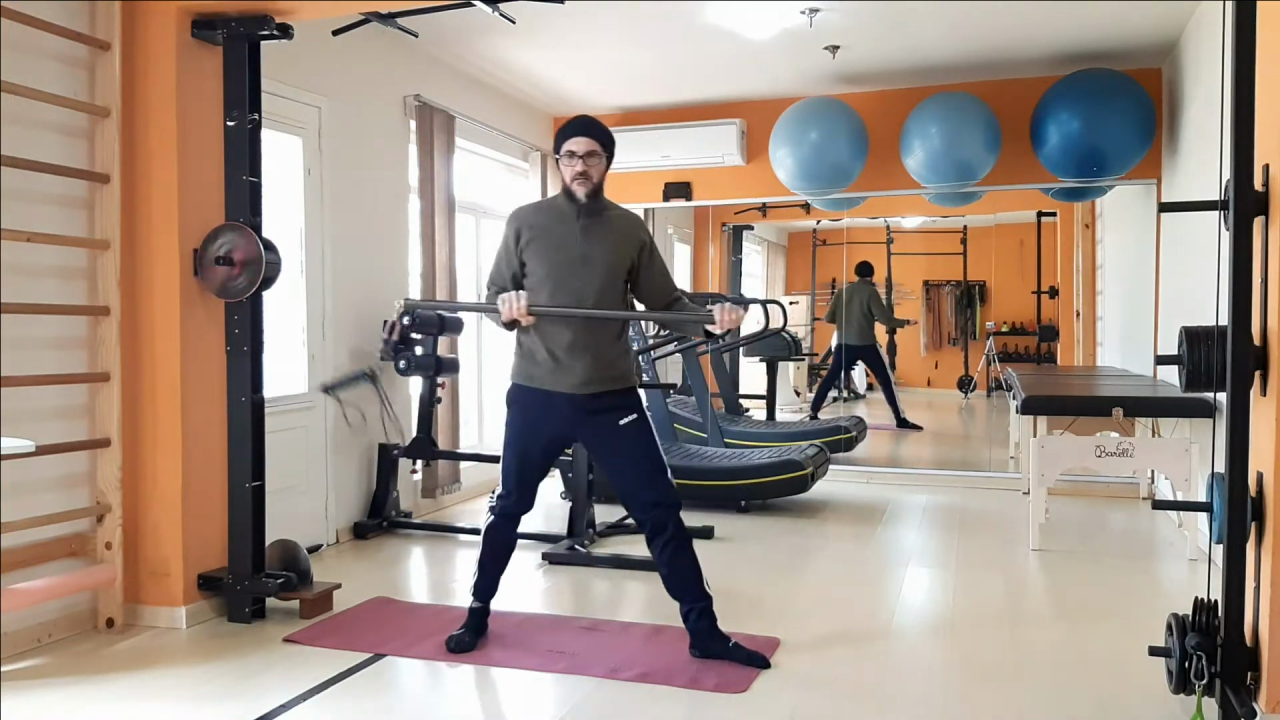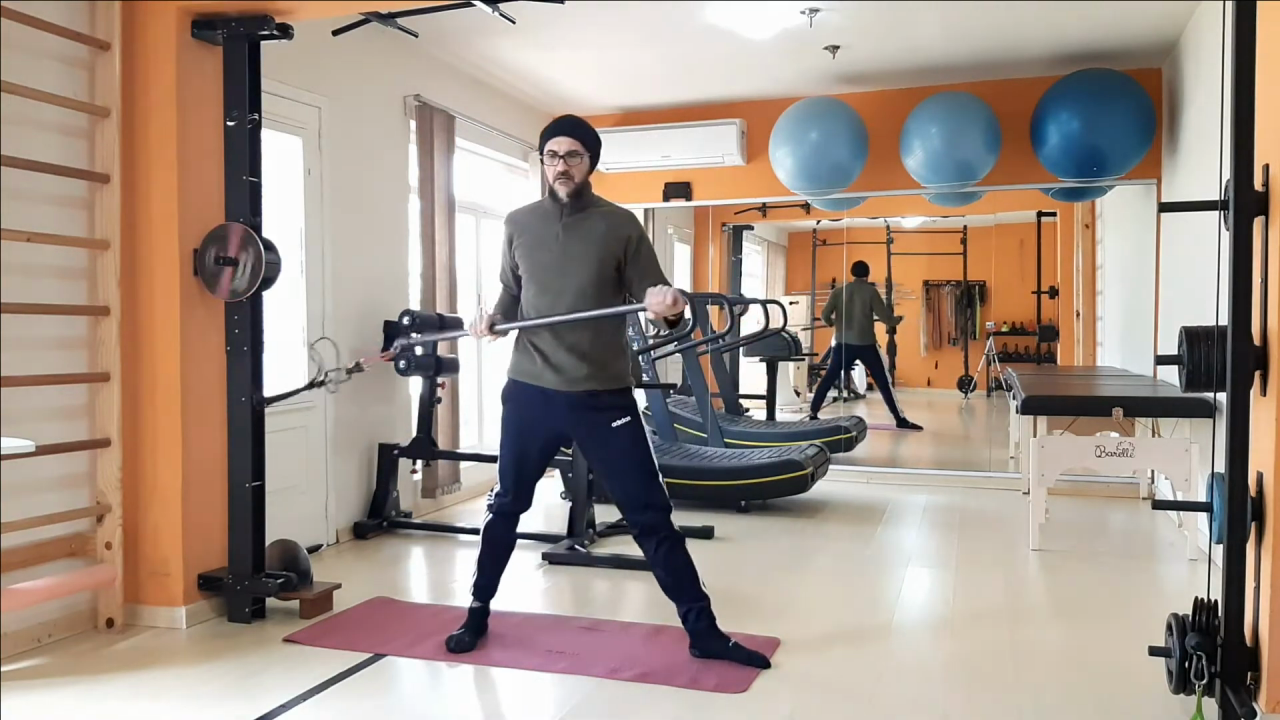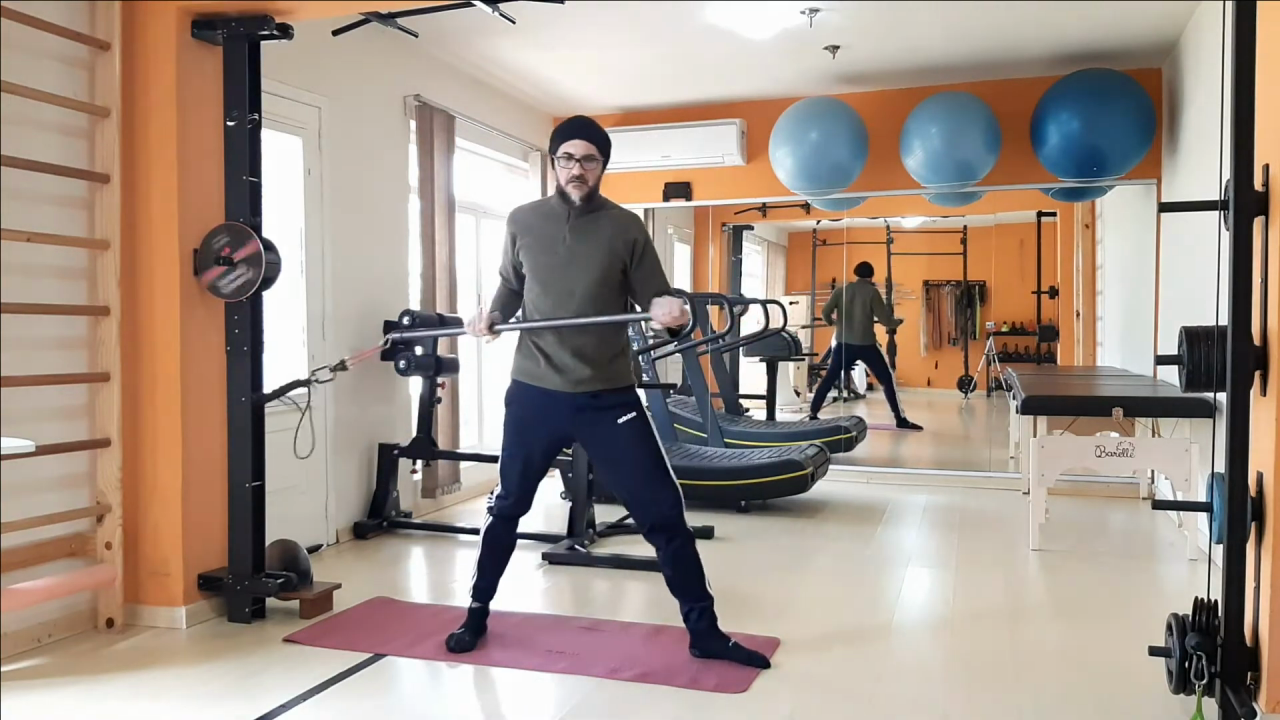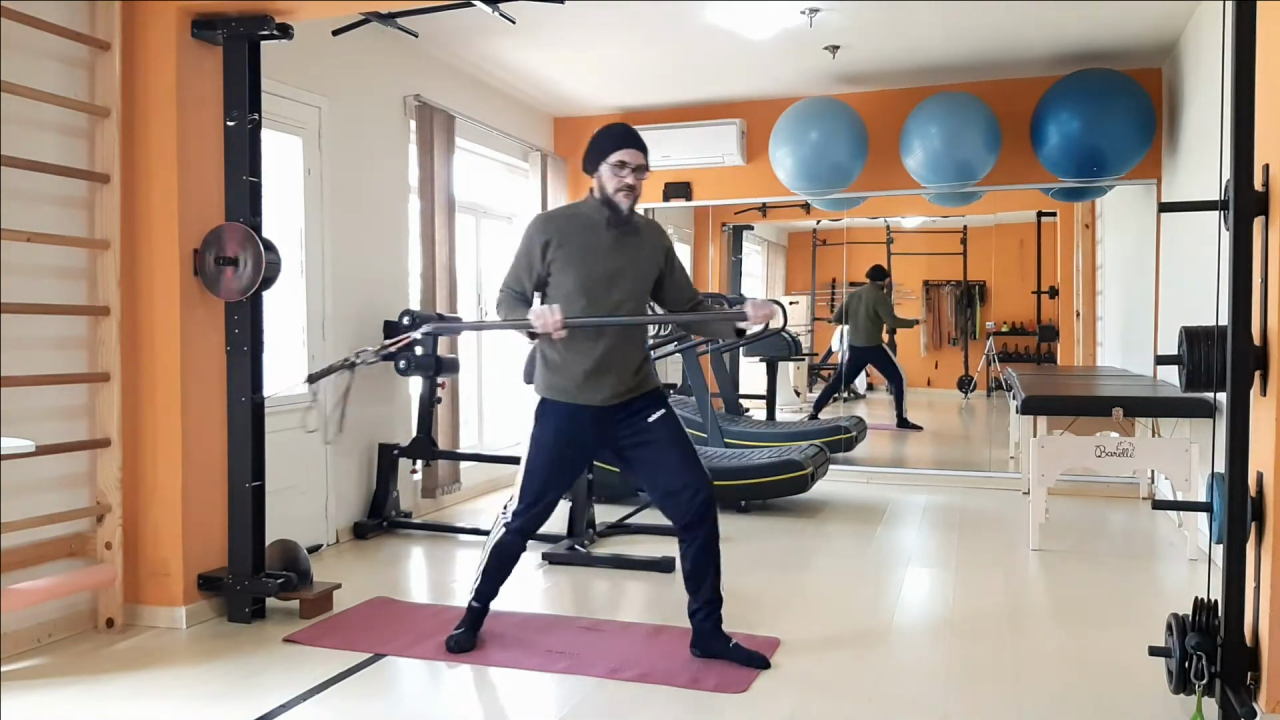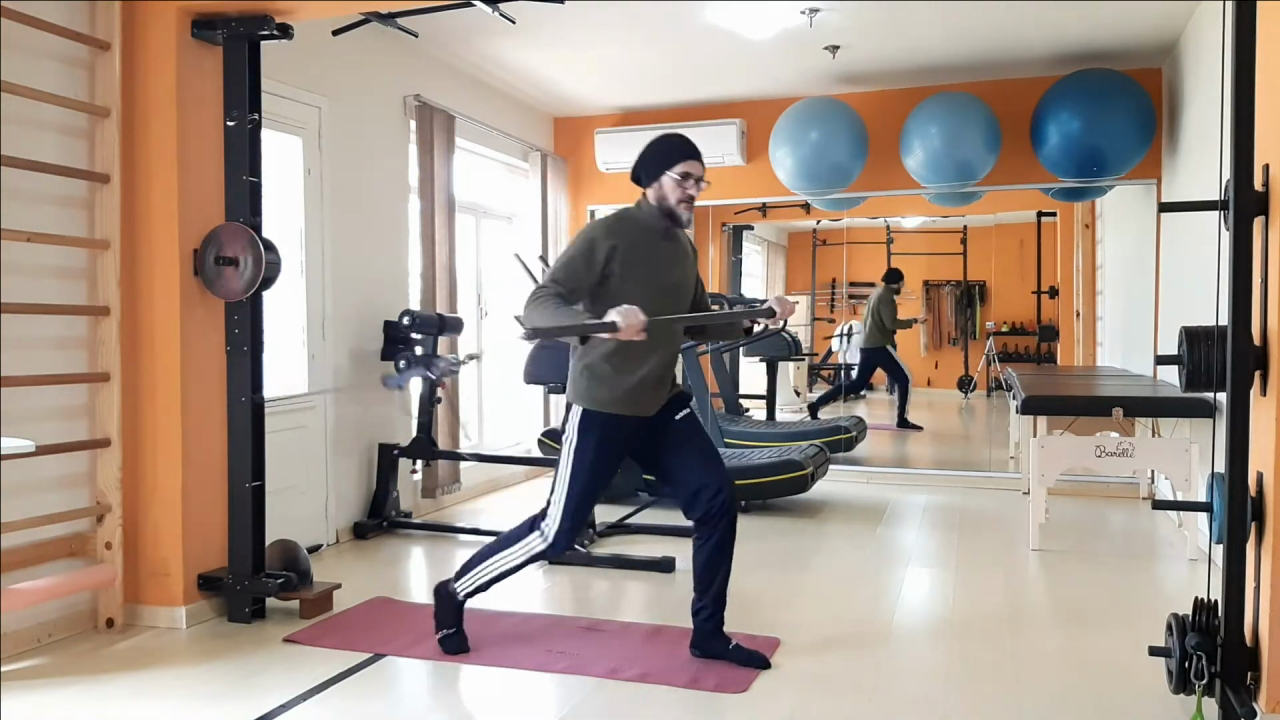
dt=0.3s
person 1, frame 1
left shoulder: (630, 230)
right shoulder: (525, 222)
left elbow: (666, 304)
right elbow: (495, 296)
left wrist: (711, 317)
right wrist: (507, 308)
left hip: (612, 396)
right hip: (537, 393)
left knee: (660, 511)
right knee: (508, 506)
left ankle: (705, 633)
right ankle: (478, 613)
person 1, frame 2
left shoulder: (620, 225)
right shoulder: (519, 224)
left elbow: (658, 304)
left wrist: (667, 304)
right wrist: (490, 319)
left hip: (603, 395)
right hip: (530, 391)
left knee: (651, 514)
right knee: (506, 504)
left ankle: (704, 632)
right ankle: (478, 611)
person 1, frame 3
left shoulder: (626, 228)
right shoulder: (522, 222)
left elbow: (658, 300)
left wrist: (671, 314)
right wrist: (490, 314)
left hip: (607, 395)
right hip: (535, 391)
left knee: (661, 510)
right knee: (507, 505)
left ankle: (705, 632)
right ankle: (478, 611)
person 1, frame 4
left shoulder: (653, 238)
right shoulder: (551, 229)
left elbow: (689, 311)
right elbow: (508, 300)
left wrist: (742, 319)
right wrist: (535, 319)
left hip: (637, 401)
right hip: (565, 404)
left knee: (696, 504)
right knee: (524, 516)
left ankle: (708, 634)
right ankle: (475, 610)
person 1, frame 5
left shoulder: (682, 248)
right shoulder: (607, 235)
left elbow: (697, 323)
right elbow: (539, 306)
right wrist: (604, 319)
left hip: (662, 404)
right hip: (601, 409)
left knee: (717, 502)
right knee: (556, 531)
left ankle: (709, 634)
right ankle: (454, 594)
